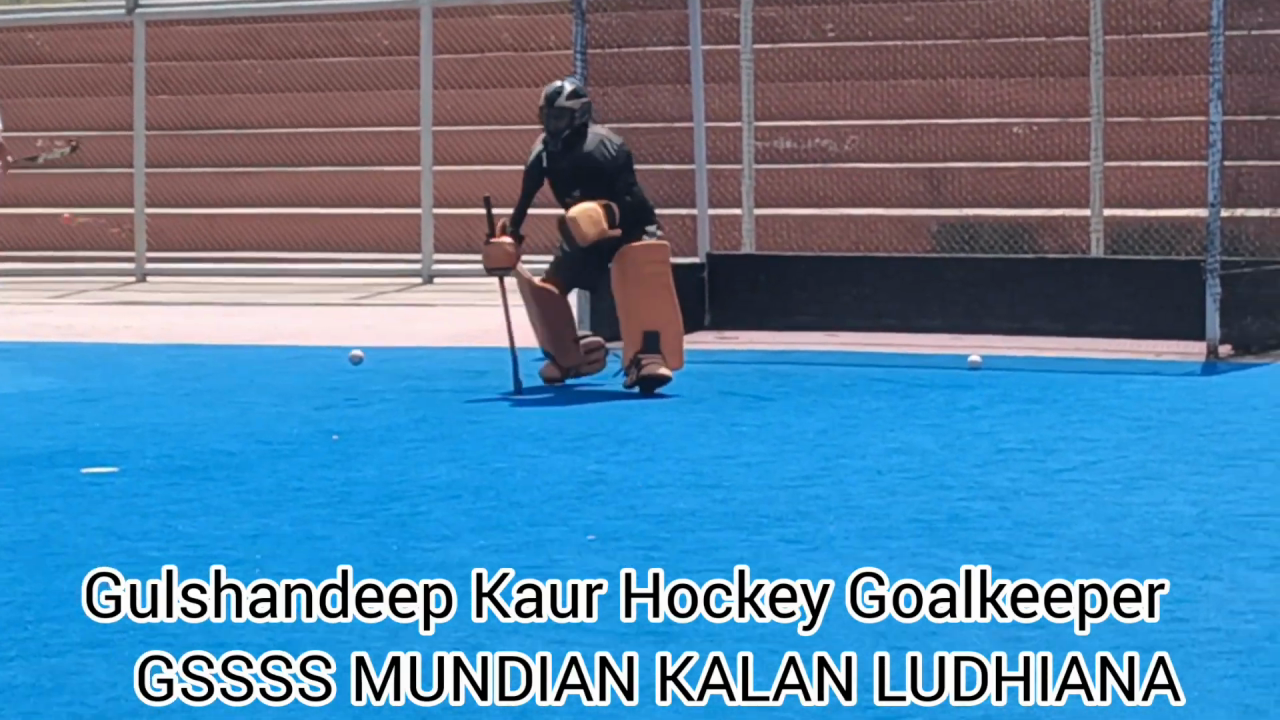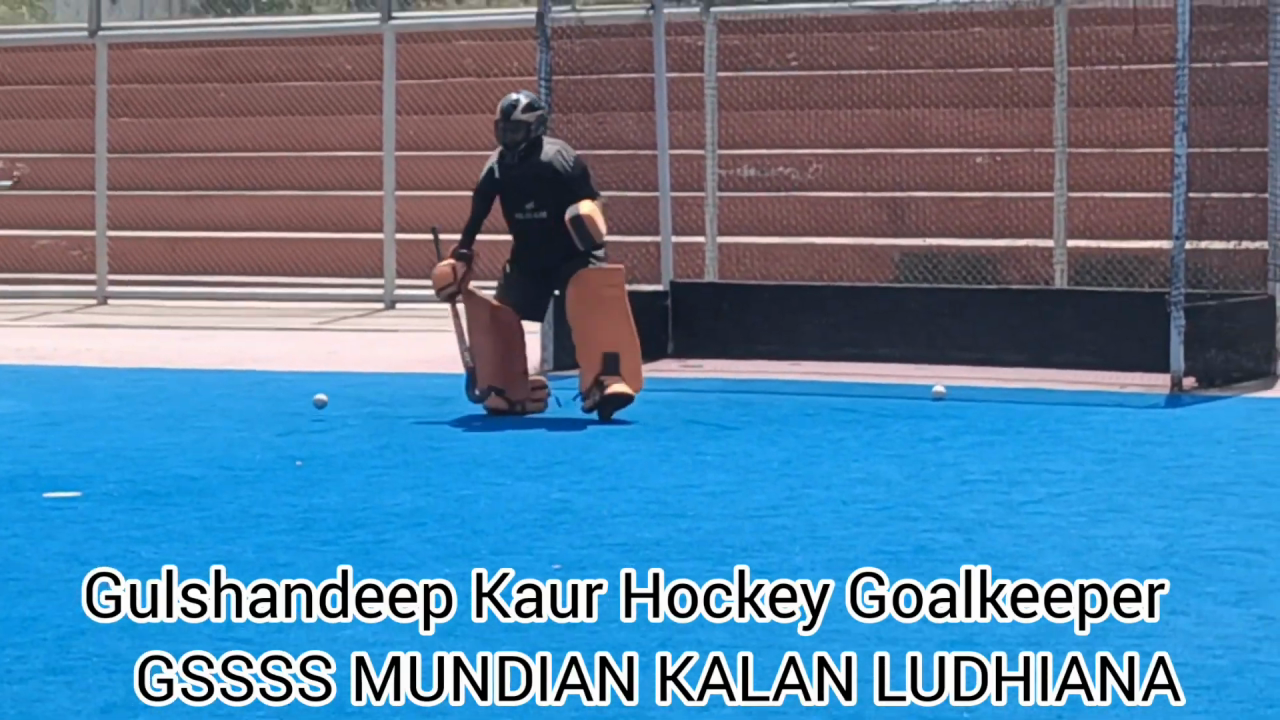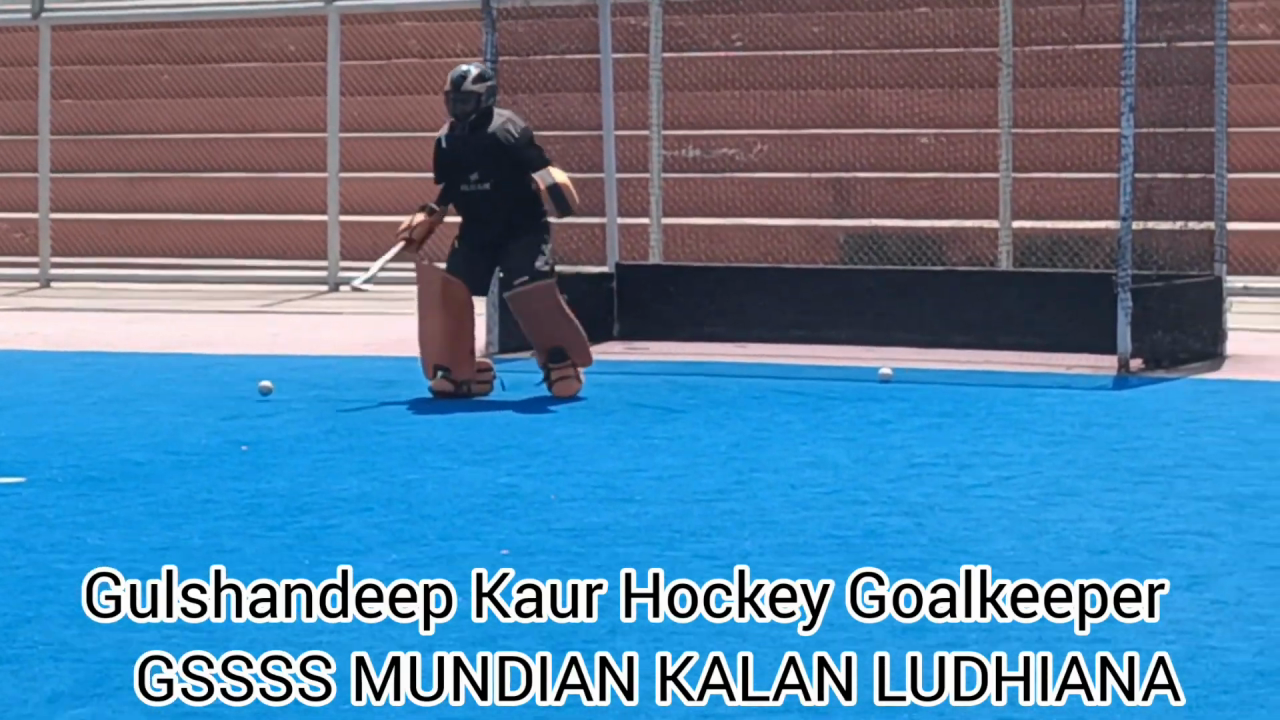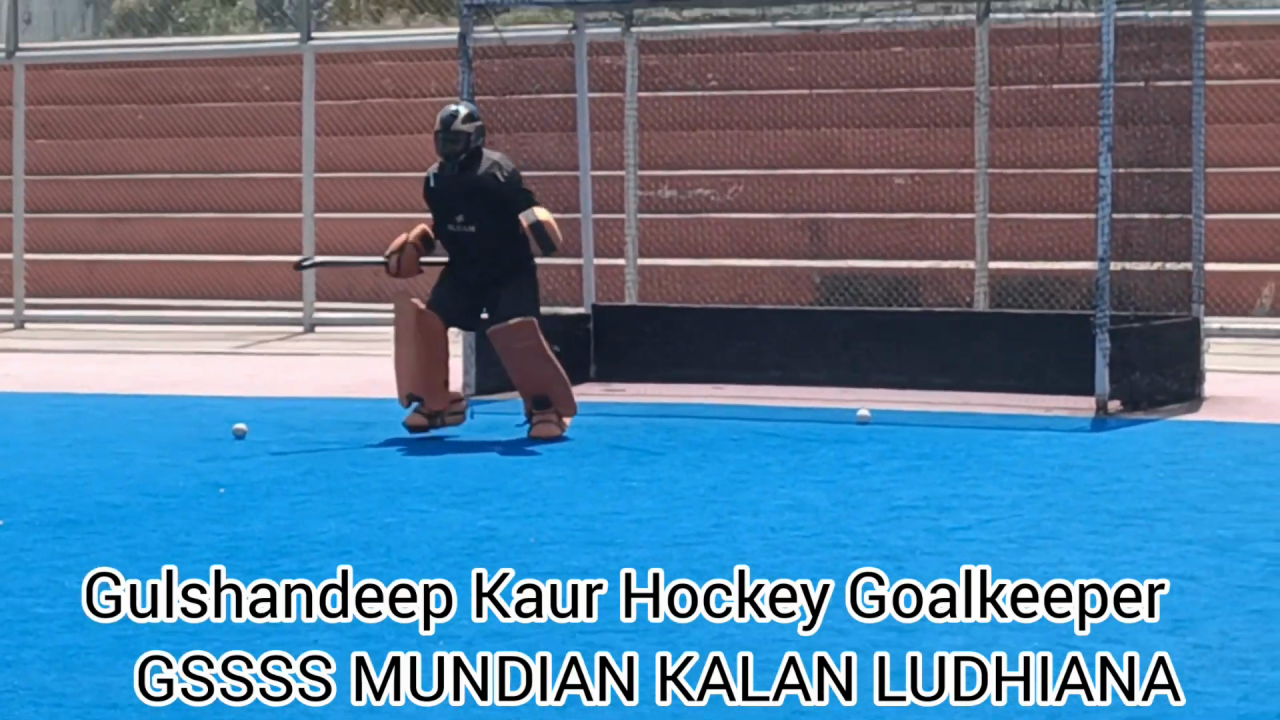
dt=0.2s
person 1, frame 1
left shoulder: (603, 146)
right shoulder: (544, 150)
left elbow: (630, 198)
right elbow: (526, 196)
left wrist: (605, 216)
right wrist: (510, 234)
left hip: (630, 229)
right hip: (582, 237)
left knee: (637, 282)
right knee: (545, 292)
left ankle: (647, 357)
right ankle: (571, 357)
person 1, frame 2
left shoulder: (559, 158)
right shoulder: (496, 166)
left elbow: (590, 199)
right elbow: (477, 214)
left wrist: (587, 213)
right wrist: (462, 254)
left hip: (575, 252)
right hip: (529, 255)
left knee: (593, 305)
right knee: (497, 314)
left ankle: (607, 381)
right ankle: (515, 392)
person 1, frame 3
left shoulder: (508, 129)
right shoulder: (447, 139)
left elbow: (541, 168)
right elbow: (448, 188)
left wrist: (551, 184)
right wrist: (429, 216)
left hip: (522, 228)
right hip: (476, 230)
left knee: (530, 293)
right knee: (447, 289)
left ankle: (561, 364)
right ankle: (462, 372)
person 1, frame 4
left shoulder: (496, 170)
right shoulder: (435, 177)
left elbow: (527, 209)
left wrist: (536, 226)
right wrist: (417, 243)
left hip: (508, 271)
right hip: (463, 270)
left knee: (516, 334)
right knee: (423, 320)
left ankle: (547, 409)
right ankle: (435, 404)
